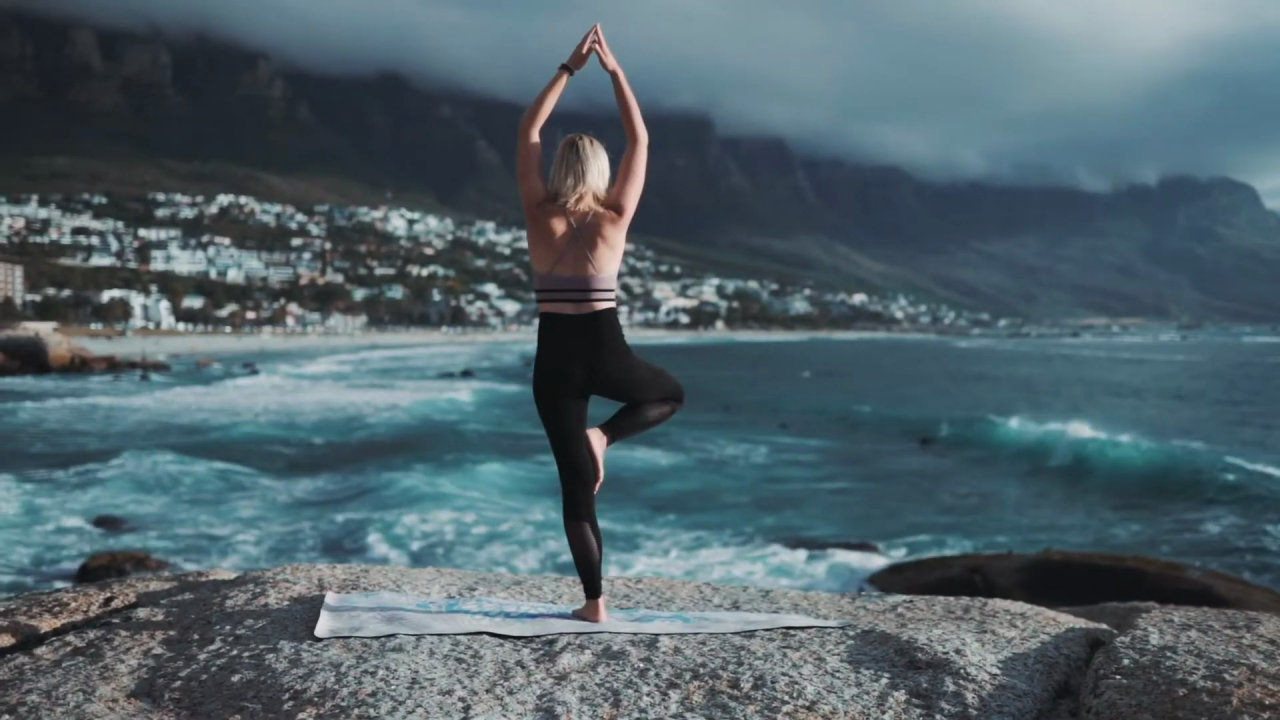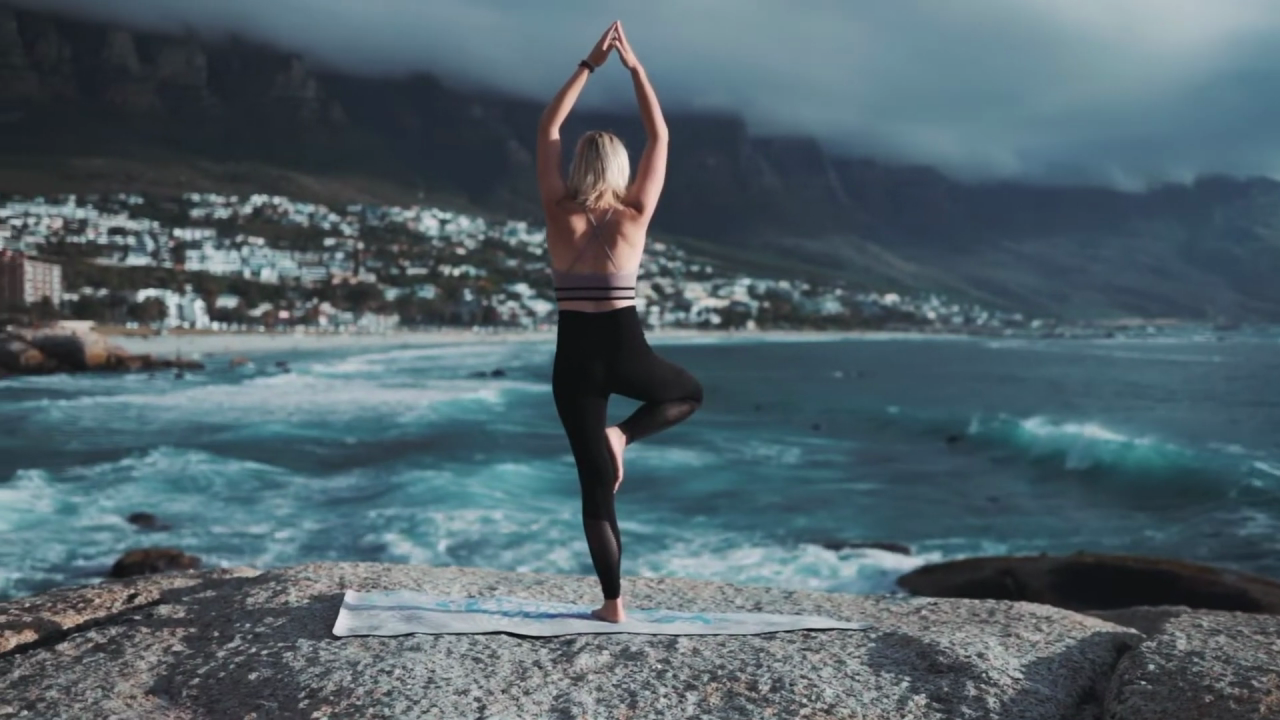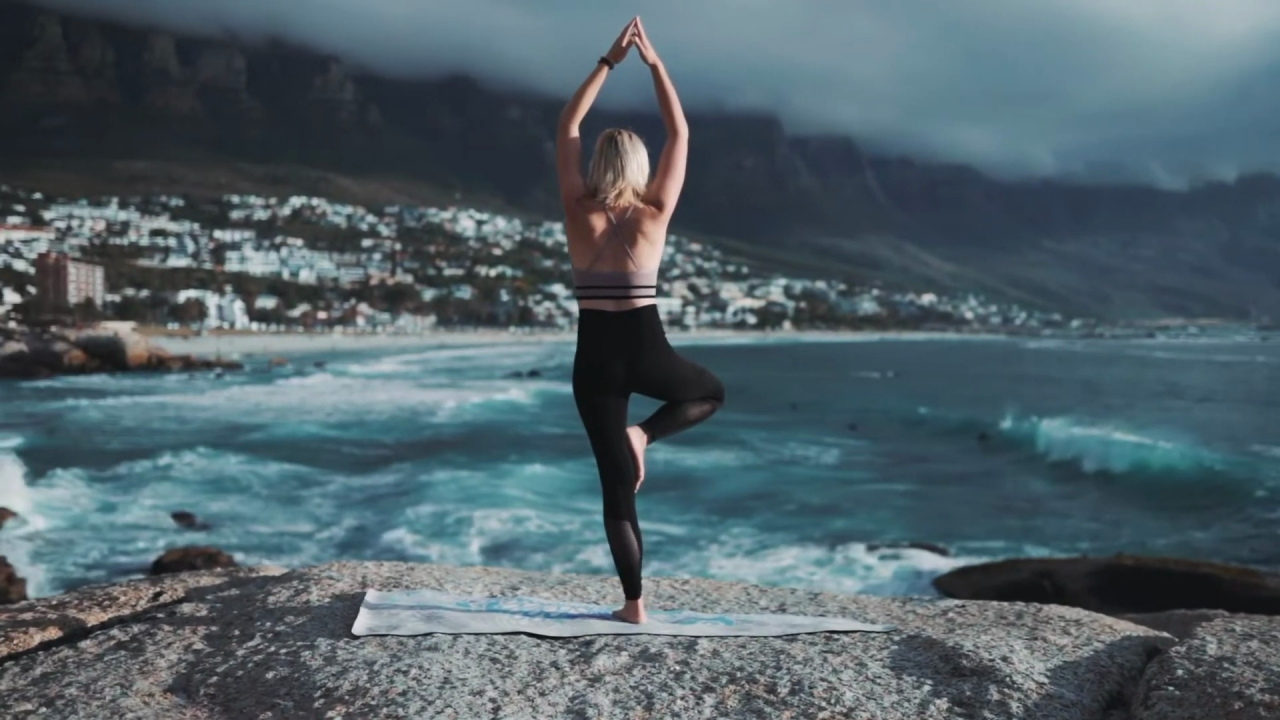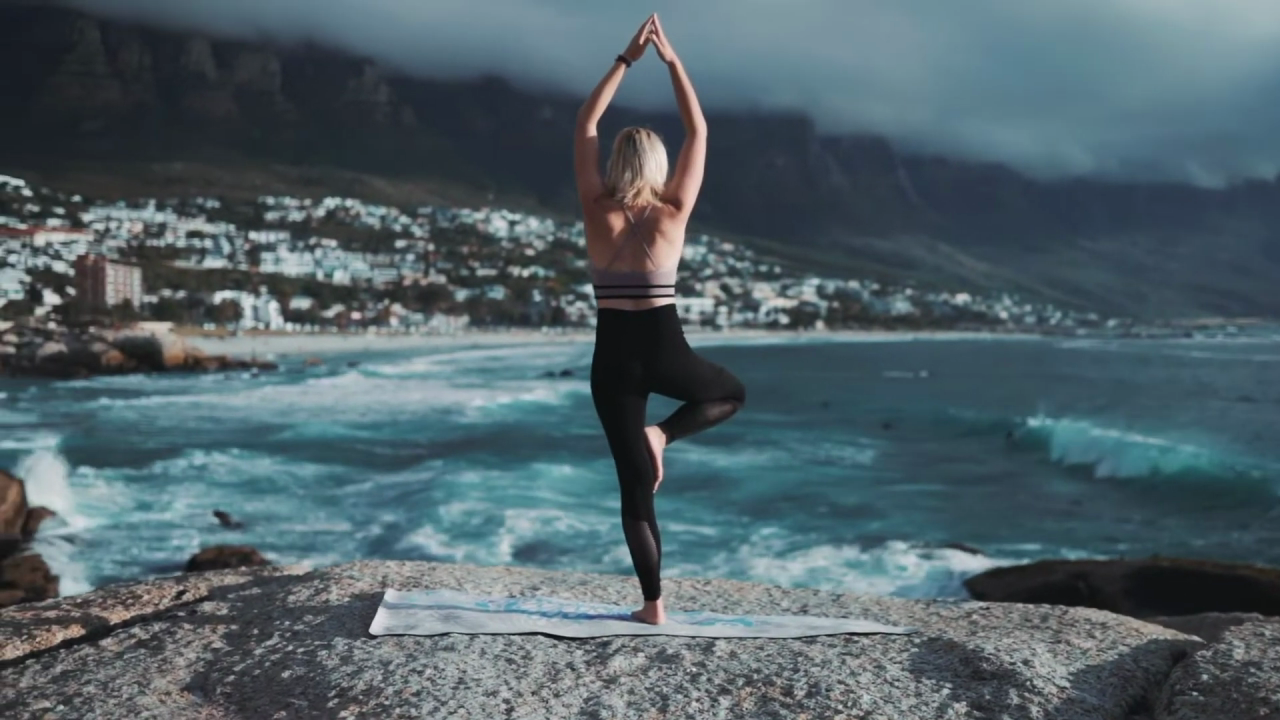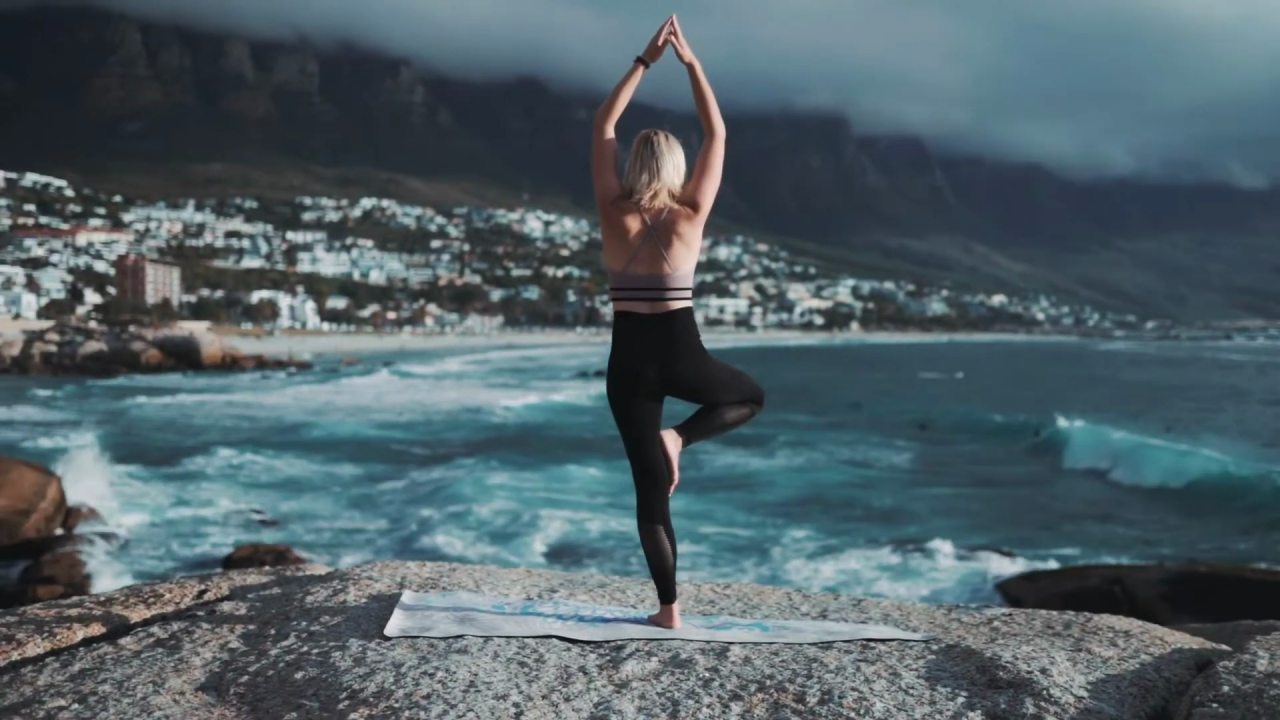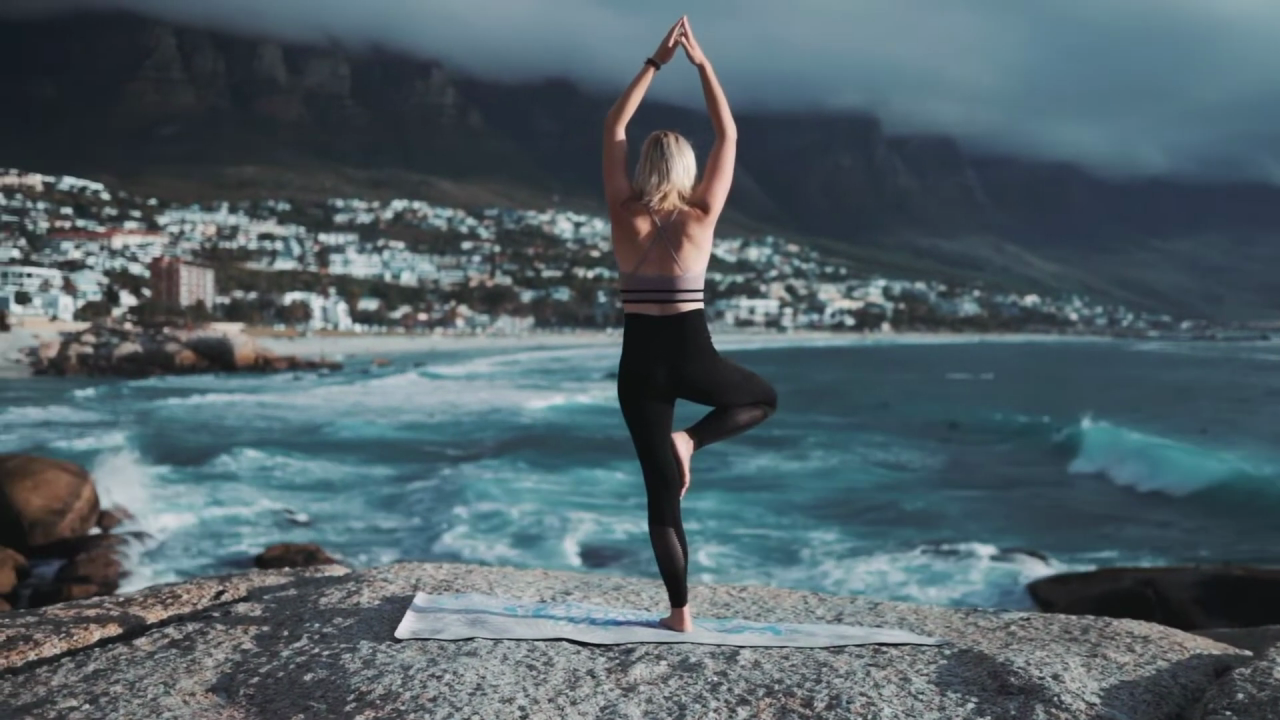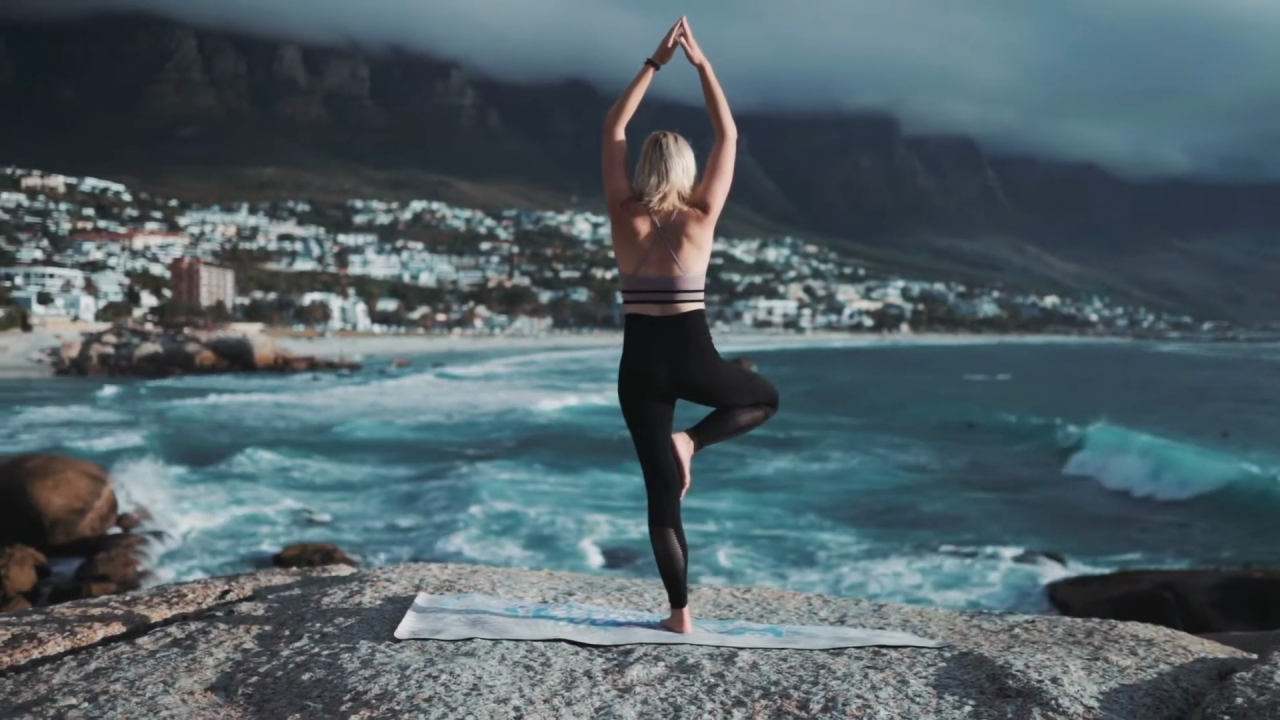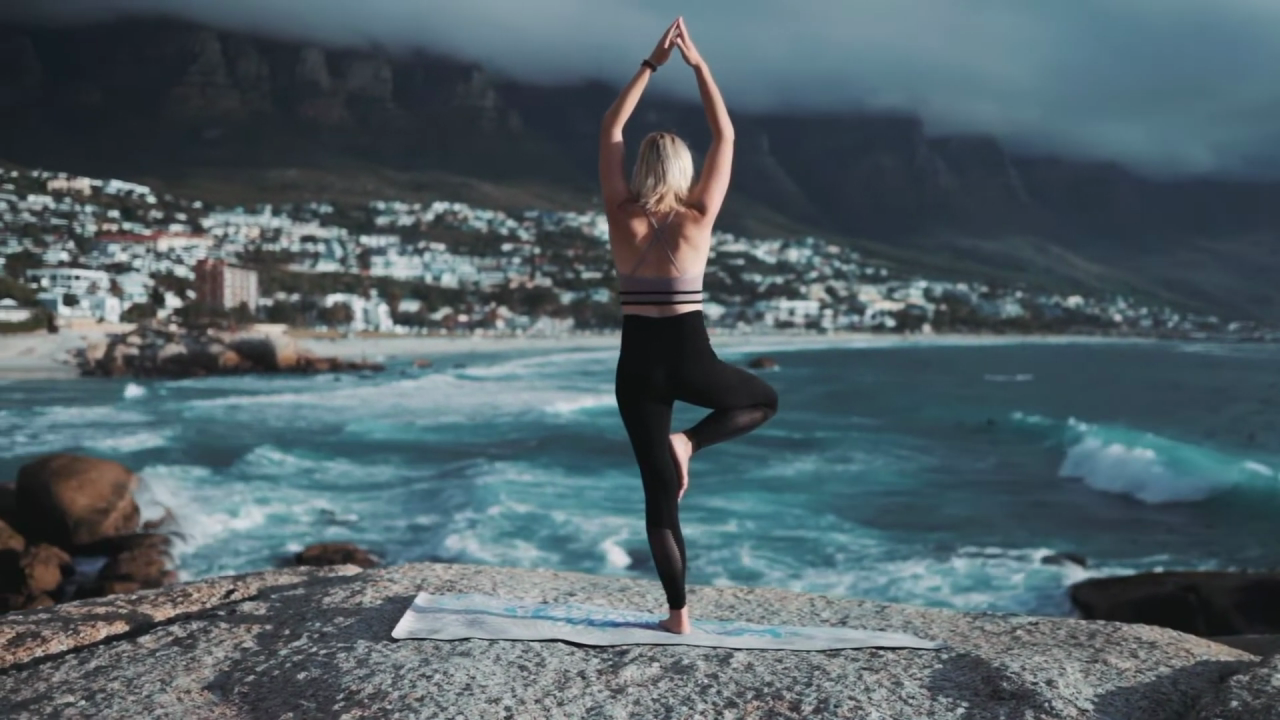
dt=0.4s
person 1, frame 1
left shoulder: (539, 217)
right shoulder: (614, 219)
left elbow: (528, 132)
right elbow: (639, 138)
left wrist: (569, 68)
right wrist: (611, 68)
left hip: (554, 360)
right hip: (605, 355)
left knee: (575, 487)
right knee: (671, 393)
left ankle: (594, 603)
right ankle: (603, 436)
person 1, frame 2
left shoulder: (559, 214)
right shoulder: (635, 216)
left elbow: (548, 129)
right elbow: (660, 136)
left wrist: (589, 65)
right wrist: (633, 65)
left hip: (574, 359)
right hip: (625, 353)
left knee: (595, 487)
right knee: (690, 392)
left ankle: (613, 604)
right ankle: (624, 435)
person 1, frame 3
left shoulder: (578, 213)
right shoulder: (654, 214)
left elbow: (567, 127)
right elbow: (679, 132)
left wrist: (609, 61)
right wrist: (652, 61)
left hip: (594, 358)
right hip: (646, 352)
left knee: (616, 487)
right knee: (712, 391)
left ankle: (634, 604)
right ankle: (644, 434)
person 1, frame 4
left shoulder: (597, 212)
right shoulder: (673, 214)
left elbow: (584, 126)
right elbow: (698, 131)
left wrist: (626, 59)
right wrist: (671, 59)
left hip: (613, 358)
right hip: (665, 352)
left knee: (635, 488)
right knee: (732, 393)
left ankle: (653, 606)
right ankle: (664, 434)
person 1, frame 5
left shoulder: (614, 214)
right shoulder: (690, 216)
left elbow: (603, 127)
right elbow: (717, 132)
left wrist: (645, 60)
right wrist: (689, 60)
left hip: (629, 360)
right hip: (681, 356)
left knee: (650, 490)
right knee: (751, 396)
left ankle: (668, 609)
right ankle: (679, 437)
person 1, frame 6
left shoulder: (624, 216)
right shoulder: (701, 218)
left elbow: (613, 129)
right elbow: (728, 134)
left wrist: (654, 63)
right wrist: (700, 62)
left hip: (639, 363)
right hip: (691, 358)
left knee: (661, 492)
right knee: (763, 398)
left ankle: (680, 613)
right ankle: (691, 440)
person 1, frame 7
left shoulder: (624, 216)
right shoulder: (700, 218)
left elbow: (613, 129)
right elbow: (728, 133)
left wrist: (654, 63)
right wrist: (699, 62)
left hip: (640, 363)
right hip: (692, 358)
left knee: (661, 493)
right knee: (765, 397)
left ankle: (680, 614)
right ankle: (691, 440)
person 1, frame 8
left shoulder: (621, 218)
right shoulder: (698, 219)
left elbow: (609, 131)
right elbow: (724, 135)
left wrist: (650, 64)
right wrist: (696, 63)
left hip: (638, 364)
right hip: (689, 359)
left knee: (659, 494)
right knee: (764, 400)
left ankle: (678, 615)
right ankle: (690, 442)
